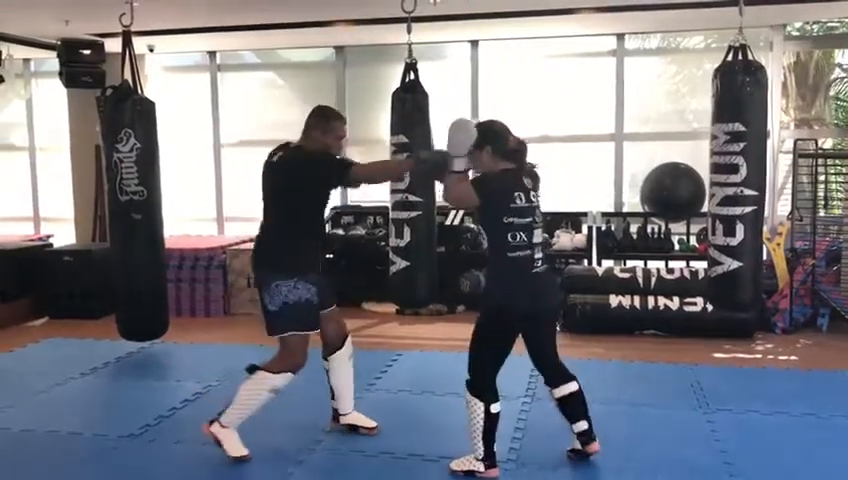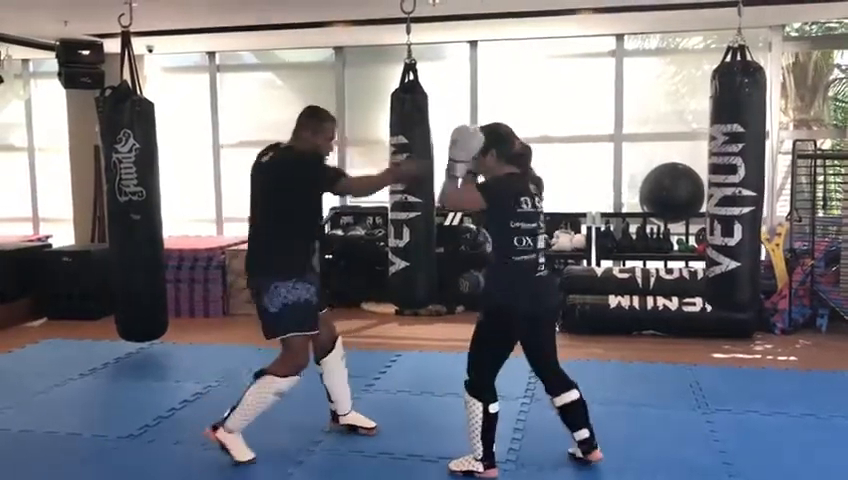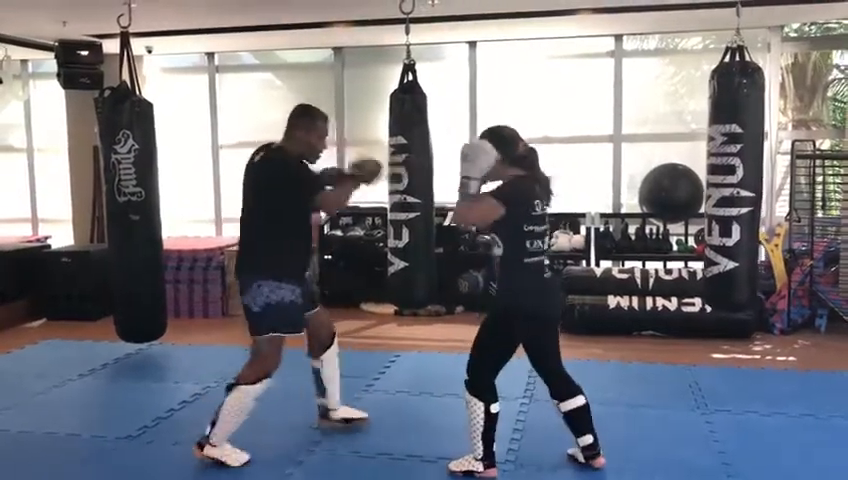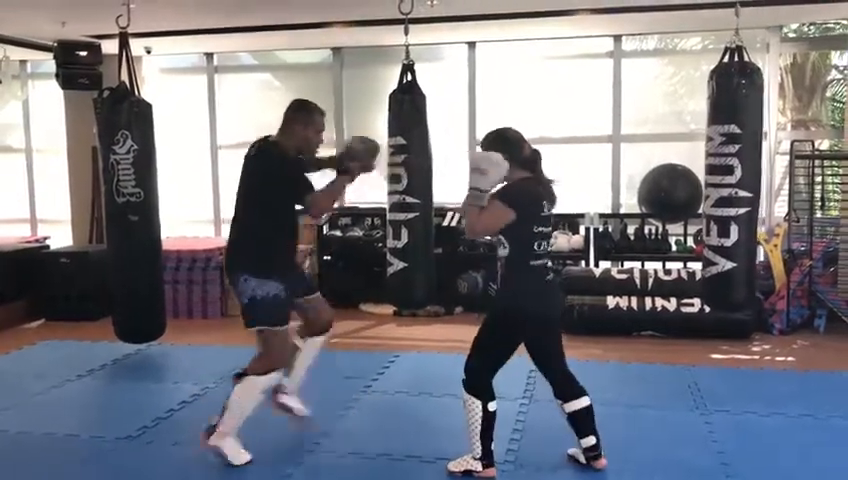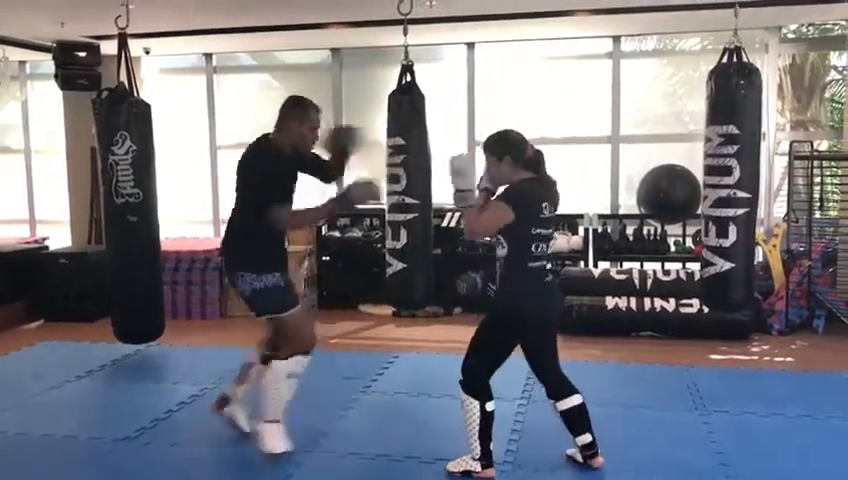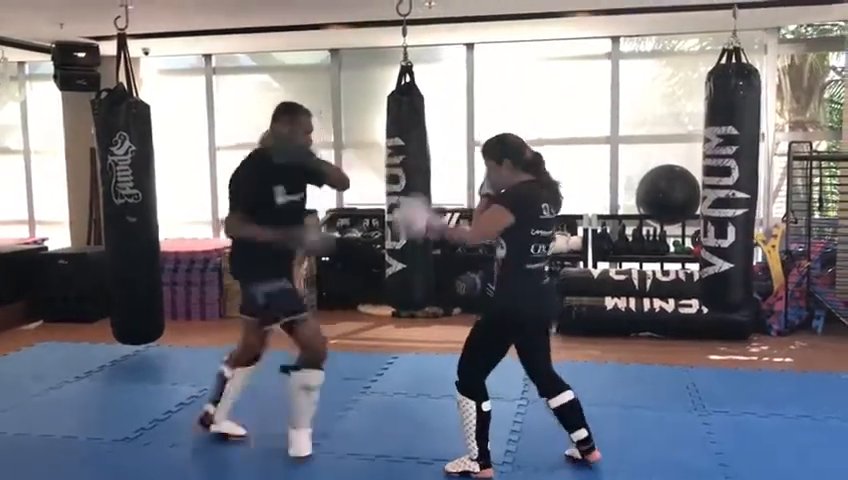
dt=0.1s
person 1, frame 1
left shoulder: (283, 157)
right shoulder: (311, 163)
right elbow: (365, 174)
left hip: (298, 267)
right hip: (283, 271)
left knee: (336, 335)
right knee: (292, 358)
left ankle: (344, 412)
right ankle: (225, 425)
person 1, frame 2
left shoulder: (271, 157)
right shoulder: (299, 163)
right elbow: (351, 187)
right wrist: (395, 174)
left hip: (290, 269)
right hip: (281, 274)
left knee: (326, 339)
right knee: (295, 359)
left ankle: (343, 412)
right ankle: (228, 430)
person 1, frame 3
left shoulder: (269, 158)
right shoulder: (285, 165)
left elbow: (299, 201)
right elbow: (329, 204)
left wrist: (348, 175)
right wrist: (355, 177)
left hip: (282, 270)
right hip: (268, 274)
left knee: (324, 333)
right knee: (265, 362)
left ankle: (331, 408)
right ankle: (214, 441)
person 1, frame 4
left shoulder: (282, 153)
right shoulder: (271, 160)
left elbow: (313, 168)
right elbow: (318, 206)
left wrist: (346, 159)
right wrist: (349, 173)
left hip: (275, 261)
right hip: (255, 269)
left knee: (322, 319)
right knee: (274, 353)
left ankle: (284, 391)
right ankle: (222, 434)
person 1, frame 5
left shoulder: (287, 152)
right shoulder: (263, 160)
left elbow: (326, 172)
right elbow: (284, 221)
left wrist: (340, 155)
right wrist: (345, 200)
left hip: (266, 258)
right hip: (251, 263)
left knee: (282, 337)
right knee: (302, 339)
left ankle: (232, 402)
right ankle: (270, 422)
person 1, frame 6
left shoulder: (295, 162)
right shoulder: (253, 170)
left elbow: (343, 183)
right elbow: (233, 225)
left wrist: (310, 160)
right wrist: (286, 237)
left hip: (275, 270)
right hip: (261, 272)
left knee: (251, 348)
right knee: (316, 346)
left ankle: (215, 415)
right ankle: (299, 431)
person 2, frame 1
left shoulder: (492, 185)
right shoulder: (526, 178)
left elbow: (451, 195)
left wrist: (457, 157)
right wrist: (464, 160)
left hip: (506, 298)
right hip: (542, 291)
left knee: (480, 376)
right knee: (550, 364)
right ankle: (587, 438)
person 2, frame 2
left shoulder: (499, 187)
right shoulder: (526, 184)
left elbow: (448, 201)
right elbow: (481, 205)
left wrist: (458, 162)
right wrist: (470, 172)
left hip: (508, 300)
right hip: (540, 295)
left knee: (479, 377)
right knee: (549, 369)
right ankle: (588, 445)
person 2, frame 3
left shoulder: (511, 192)
right shoulder: (533, 186)
left elbow: (465, 218)
right elbow: (489, 215)
left wrist: (470, 179)
right wrist: (478, 181)
left hip: (515, 302)
right hip: (544, 297)
left knee: (479, 376)
right knee: (553, 372)
right ankle: (591, 451)
person 2, frame 4
left shoulder: (516, 193)
right shoulder: (538, 189)
left elbow: (474, 228)
right elbow: (497, 224)
left wrist: (478, 189)
right wrist: (486, 189)
left hip: (517, 303)
right hip: (545, 299)
left knee: (476, 375)
right knee: (558, 374)
right ankle: (593, 451)
person 2, frame 5
left shoulder: (518, 194)
right shoulder: (541, 190)
left elbow: (474, 229)
right elbow: (495, 221)
left wrist: (466, 190)
right wrist: (486, 190)
left hip: (515, 304)
right hip: (543, 299)
left knee: (474, 375)
right knee: (551, 374)
right ankle: (590, 450)
person 2, frame 6
left shoulder: (516, 198)
right shoulder: (544, 192)
left elbow: (475, 233)
right elbow: (493, 227)
left wrist: (436, 229)
right wrist: (490, 193)
left hip: (512, 304)
right hip: (540, 301)
left knee: (470, 375)
right knee: (543, 374)
right ankle: (586, 446)
